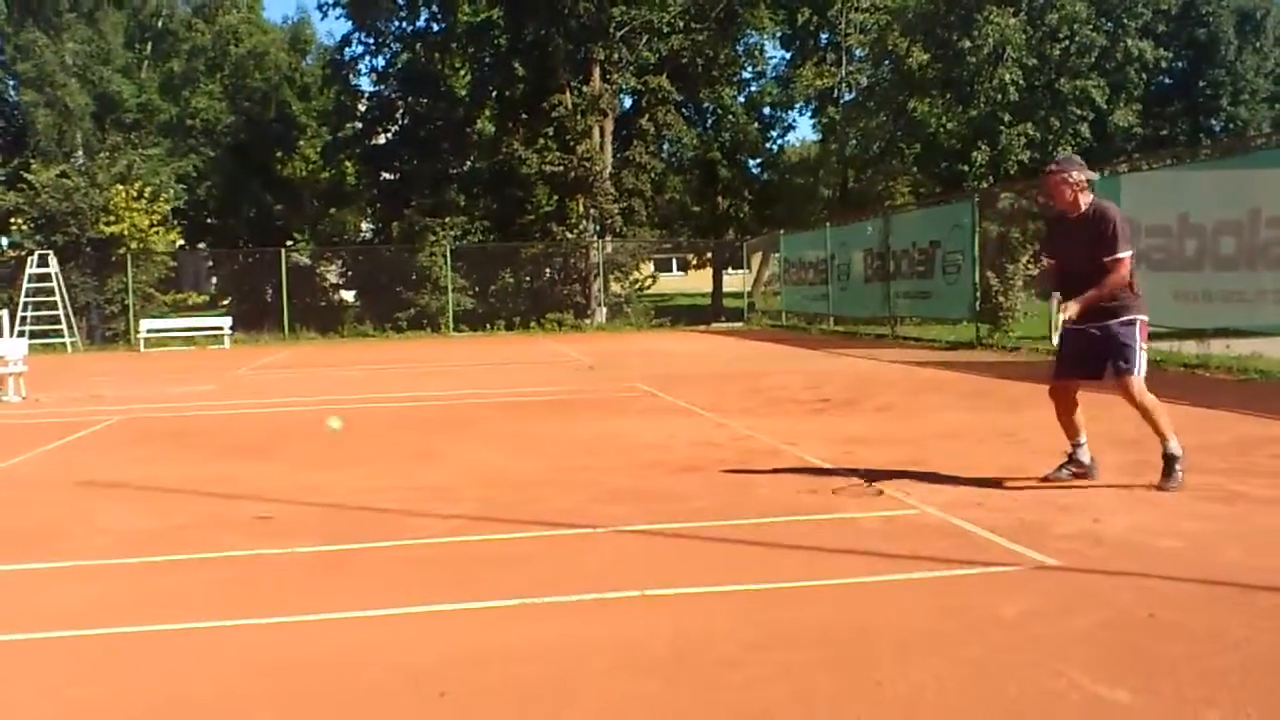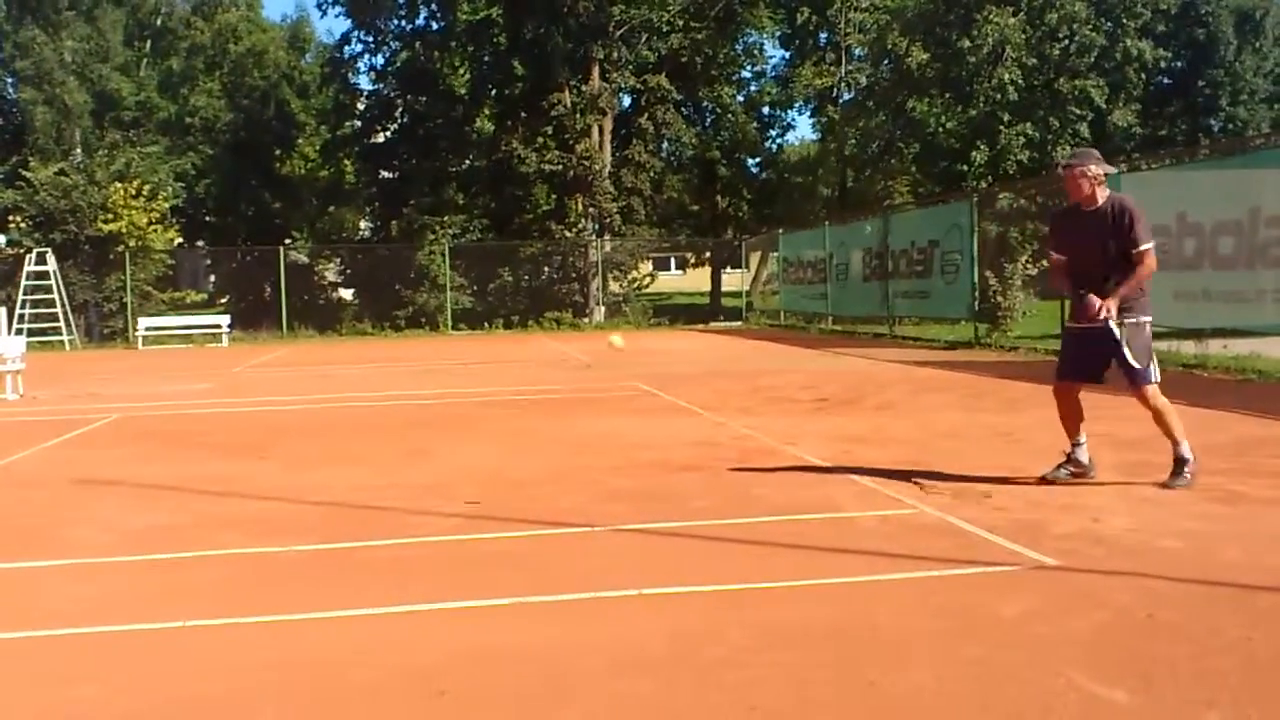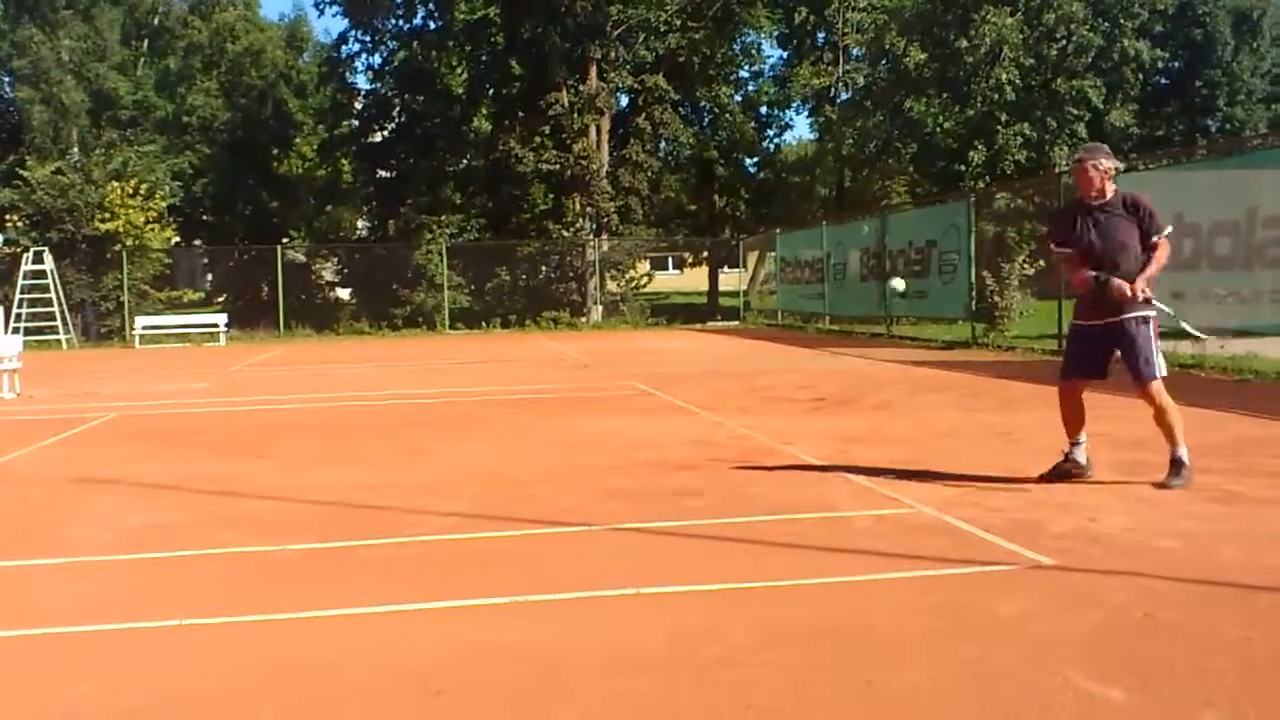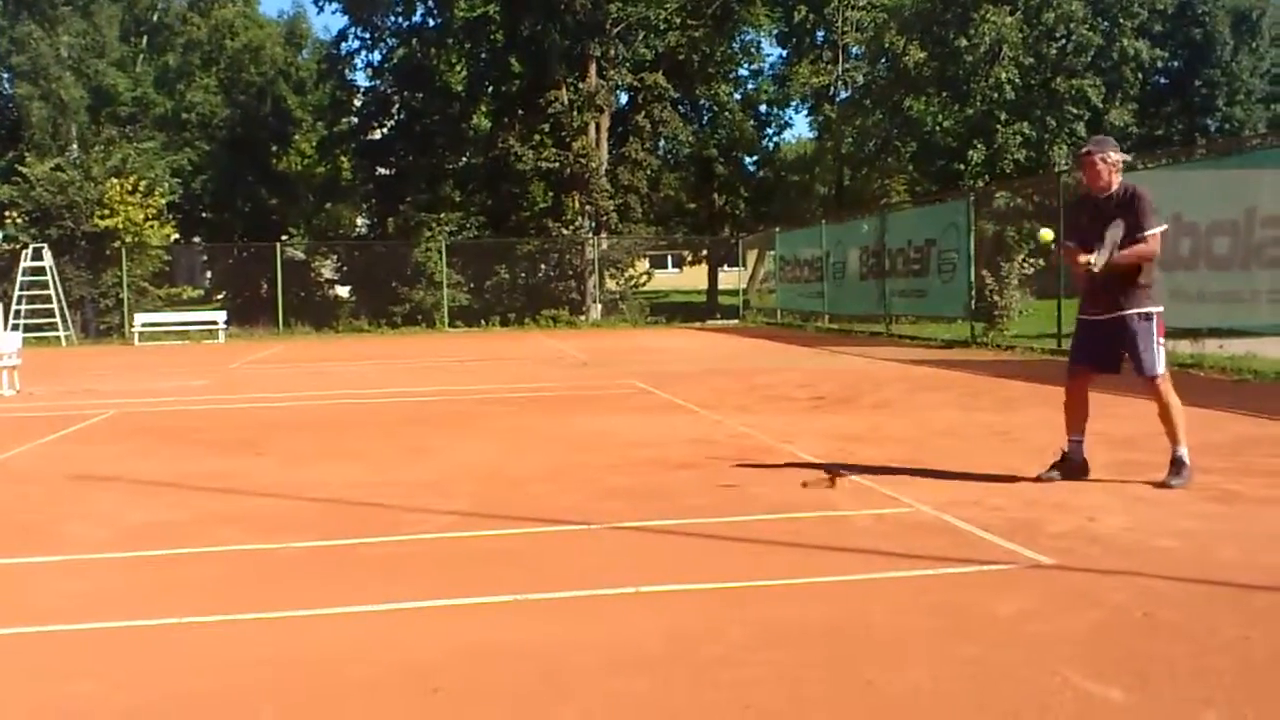
dt=0.1s
person 1, frame 1
left shoulder: (1107, 216)
right shoulder: (1054, 224)
left elbow: (1121, 274)
right elbow: (1051, 270)
left wrist: (1078, 304)
right wrist: (1062, 303)
left hip: (1121, 314)
right hip: (1079, 321)
left knee: (1132, 389)
right knee: (1060, 389)
left ankle: (1174, 455)
right ankle: (1081, 459)
person 1, frame 2
left shoulder: (1125, 209)
right shoulder: (1062, 219)
left elbow: (1147, 263)
right elbow: (1058, 269)
left wrist: (1115, 299)
right wrist: (1082, 299)
left hip: (1128, 315)
right hip: (1084, 320)
left knee: (1147, 393)
right knee: (1064, 390)
left ankle: (1184, 458)
right ankle: (1080, 459)
person 1, frame 3
left shoulder: (1134, 204)
right shoulder: (1067, 215)
left elbow: (1163, 247)
right elbow: (1069, 268)
left wrist: (1142, 279)
right wrist: (1107, 284)
left hip: (1134, 313)
right hip: (1089, 316)
left knee: (1152, 390)
right knee: (1069, 389)
left ankle: (1181, 460)
right ankle: (1076, 458)
person 1, frame 4
left shoulder: (1136, 198)
right shoulder: (1079, 207)
left elbow: (1151, 248)
right elbow: (1073, 257)
left wrist: (1105, 259)
right wrist: (1084, 262)
left hip: (1138, 306)
right hip: (1095, 309)
left knee: (1159, 384)
right knee: (1076, 383)
left ankle: (1181, 460)
right ankle: (1075, 457)
